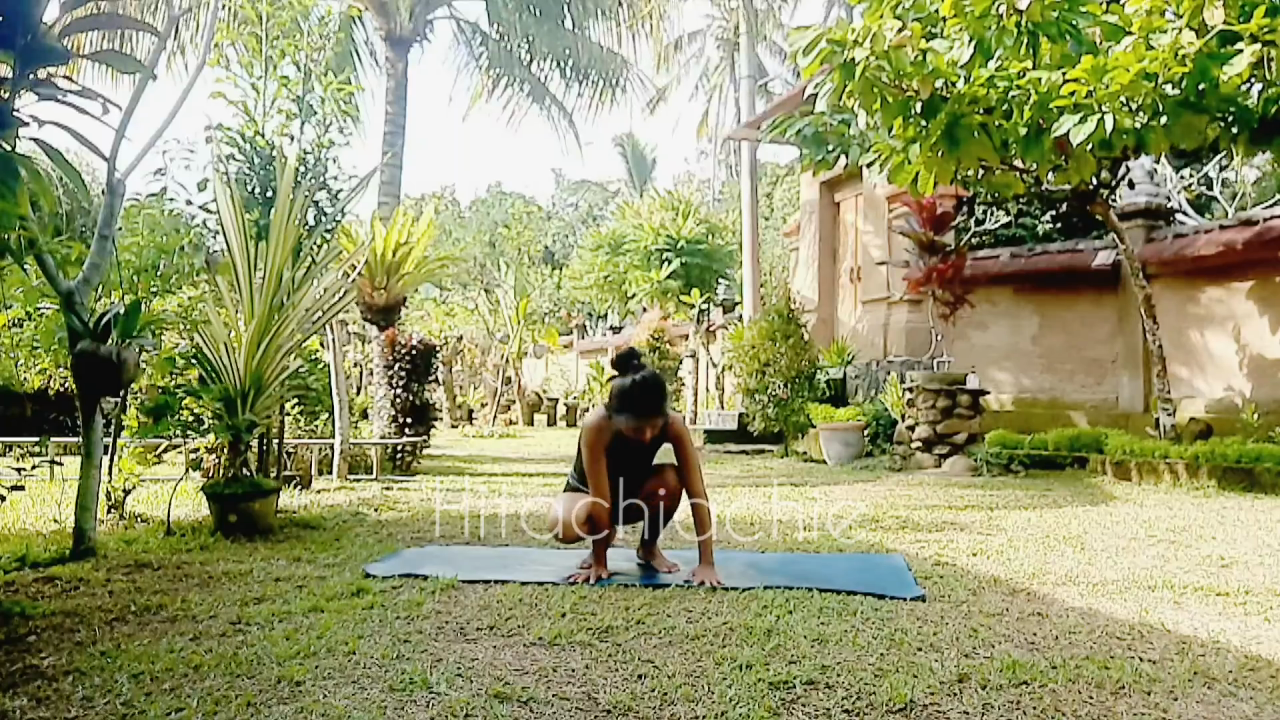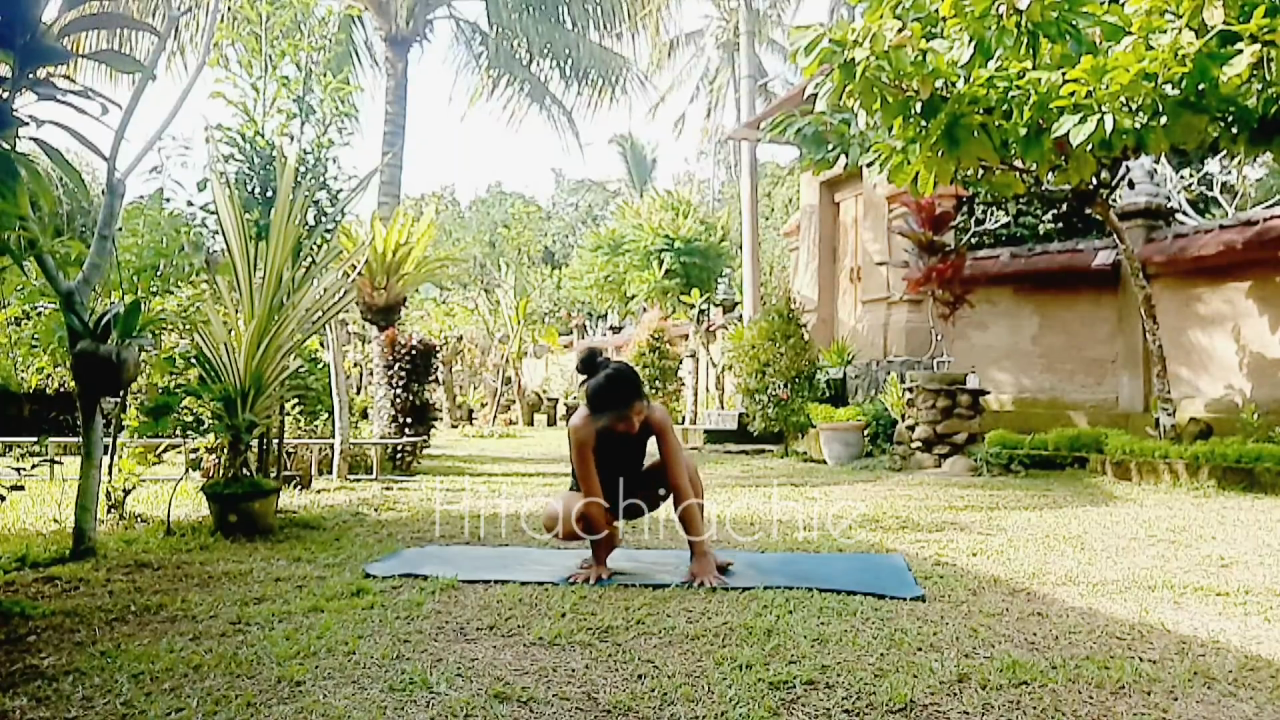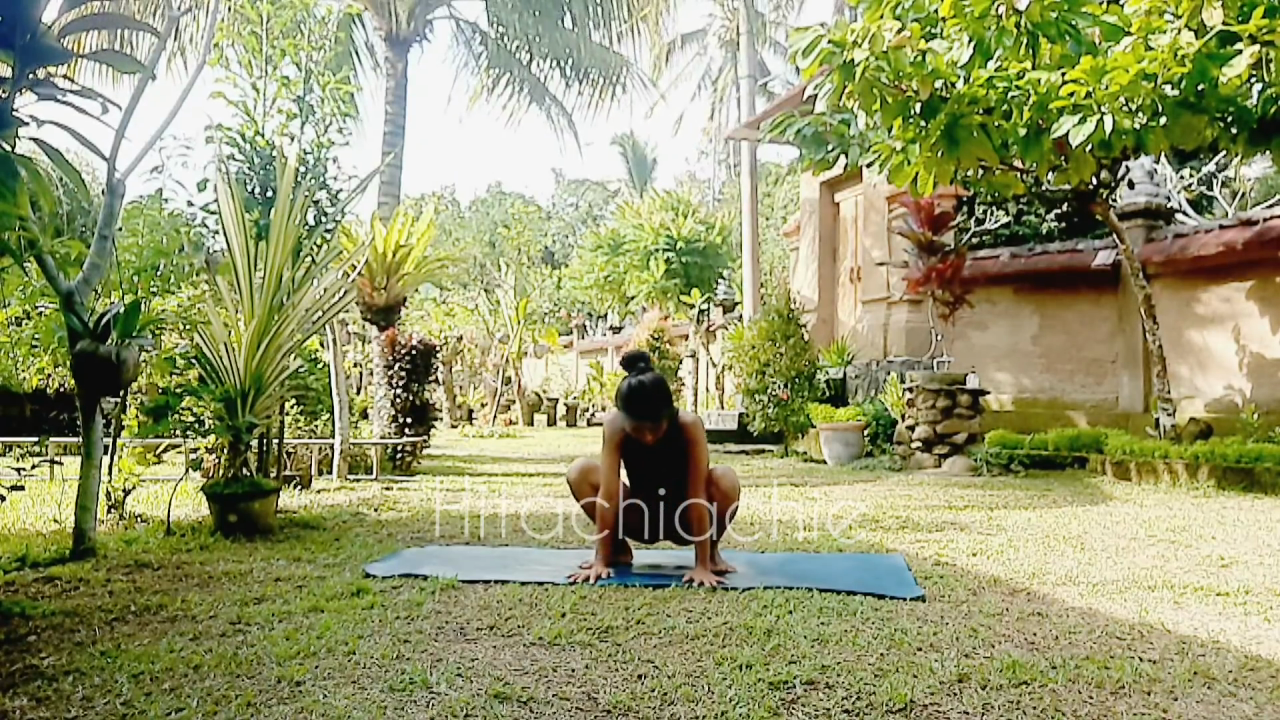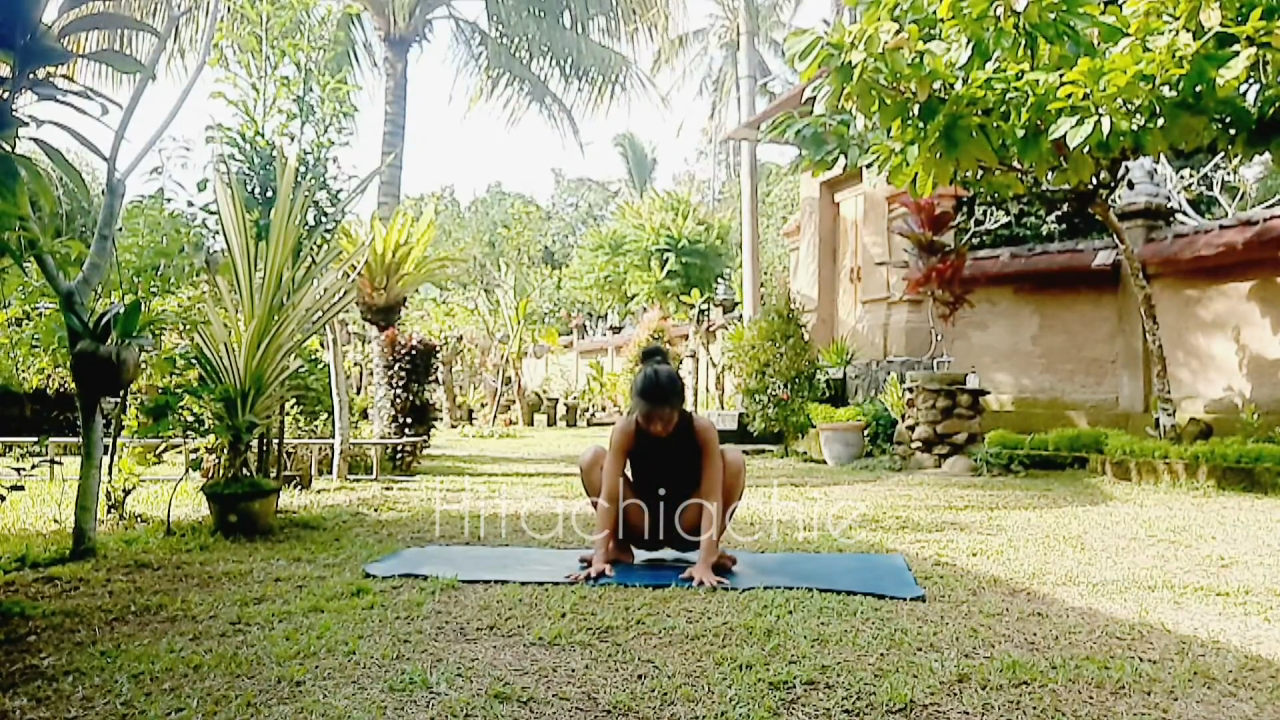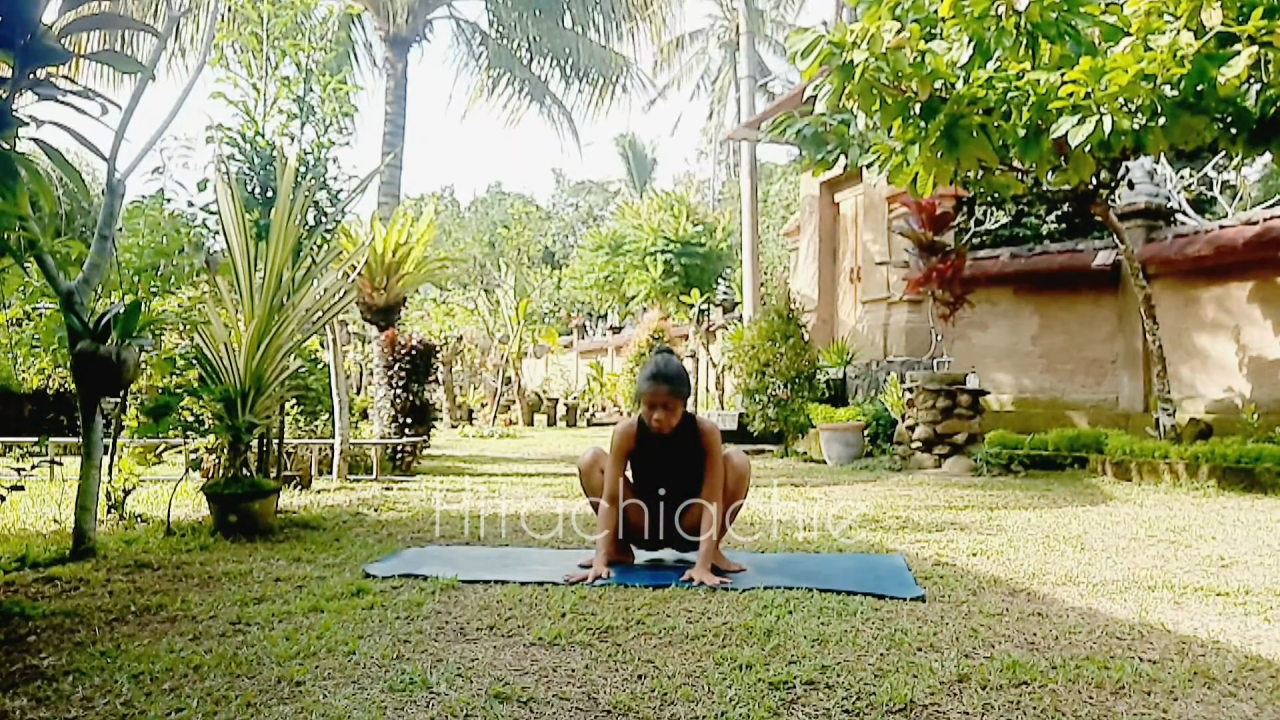
dt=1s
person 1, frame 1
left shoulder: (673, 425)
right shoulder: (596, 426)
left elbow: (697, 493)
right elbow: (600, 500)
left wrist: (706, 562)
right wrist: (599, 562)
left hip: (634, 495)
right hip: (587, 493)
left knee: (671, 479)
right knee: (562, 525)
left ankle: (649, 547)
right ankle: (604, 538)
person 1, frame 2
left shoulder: (656, 415)
right shoulder: (582, 426)
left elbow: (681, 485)
right elbow: (593, 500)
left wrist: (701, 554)
right wrist: (599, 562)
left hip: (635, 491)
right hip: (597, 497)
left knee: (684, 464)
right knee: (554, 519)
left ankle: (702, 552)
right ankle: (607, 537)
person 1, frame 3
left shoulder: (689, 425)
right shoulder: (615, 425)
left elbow: (697, 495)
right elbow: (608, 494)
left wrist: (702, 565)
right wrist: (601, 559)
left hip: (683, 517)
right hip: (642, 518)
left knee: (725, 480)
right knee: (580, 472)
left ankle: (711, 552)
right ankle: (618, 548)
person 1, frame 4
left shoulder: (702, 430)
right shoulder: (626, 430)
left elbow: (712, 498)
right elbow: (608, 495)
left wrist: (704, 562)
right wrist: (600, 556)
left hip: (687, 529)
right hip: (643, 527)
left knee: (733, 459)
right knee: (592, 458)
left ankle: (712, 550)
right ankle: (619, 546)
person 1, frame 5
left shoulder: (705, 432)
right shoulder: (627, 432)
left elbow: (712, 501)
right elbow: (610, 498)
left wrist: (703, 565)
right wrist: (601, 559)
left hip: (689, 529)
right hip: (643, 528)
left knee: (737, 462)
right knee: (591, 461)
left ankle: (712, 551)
right ankle: (620, 547)
